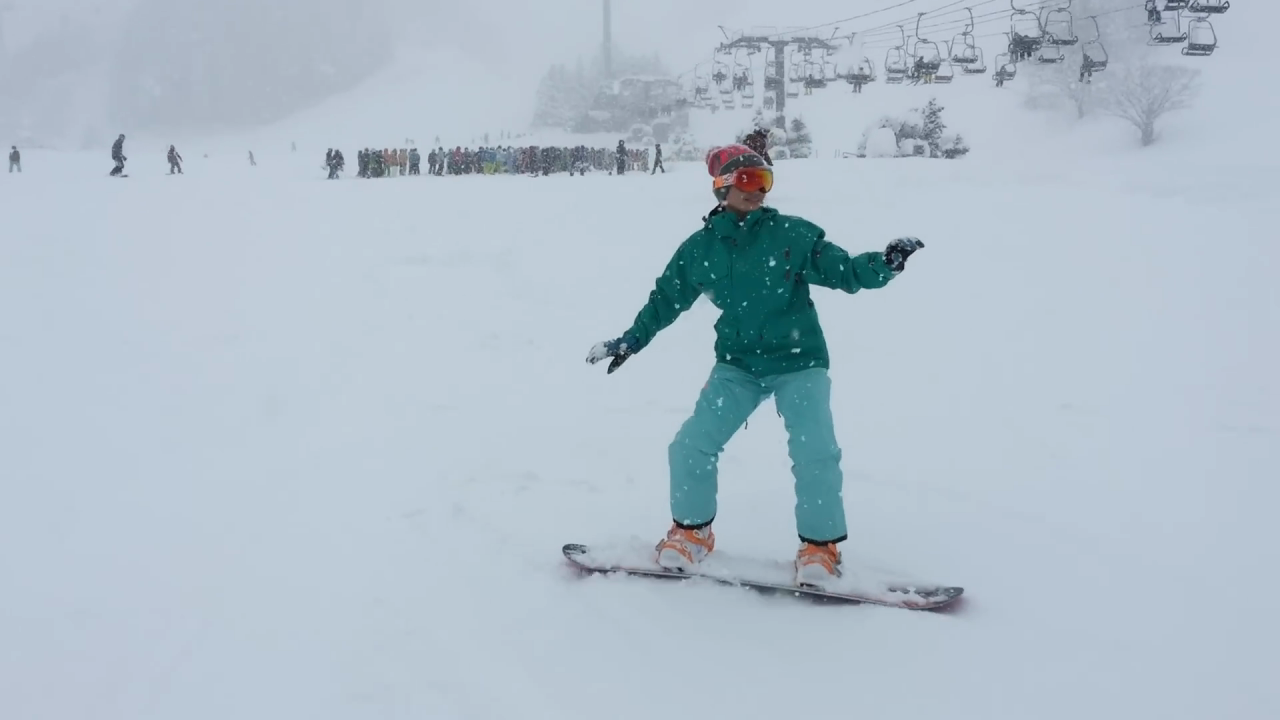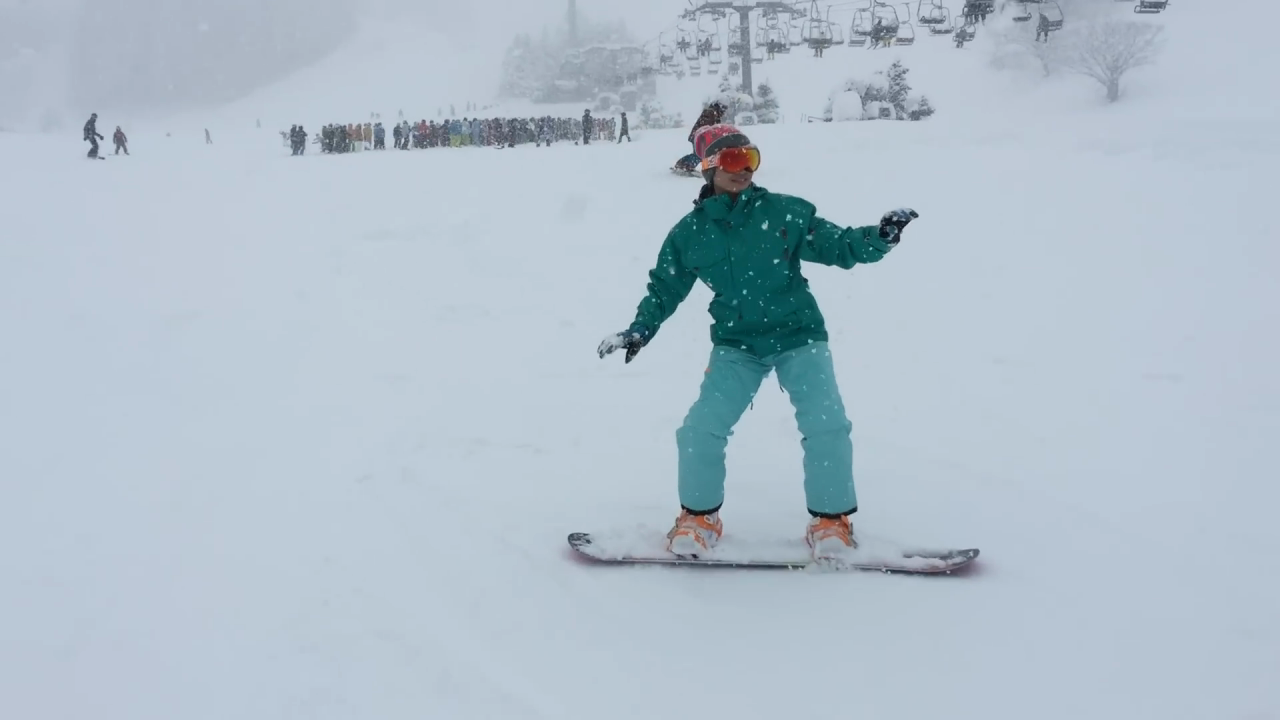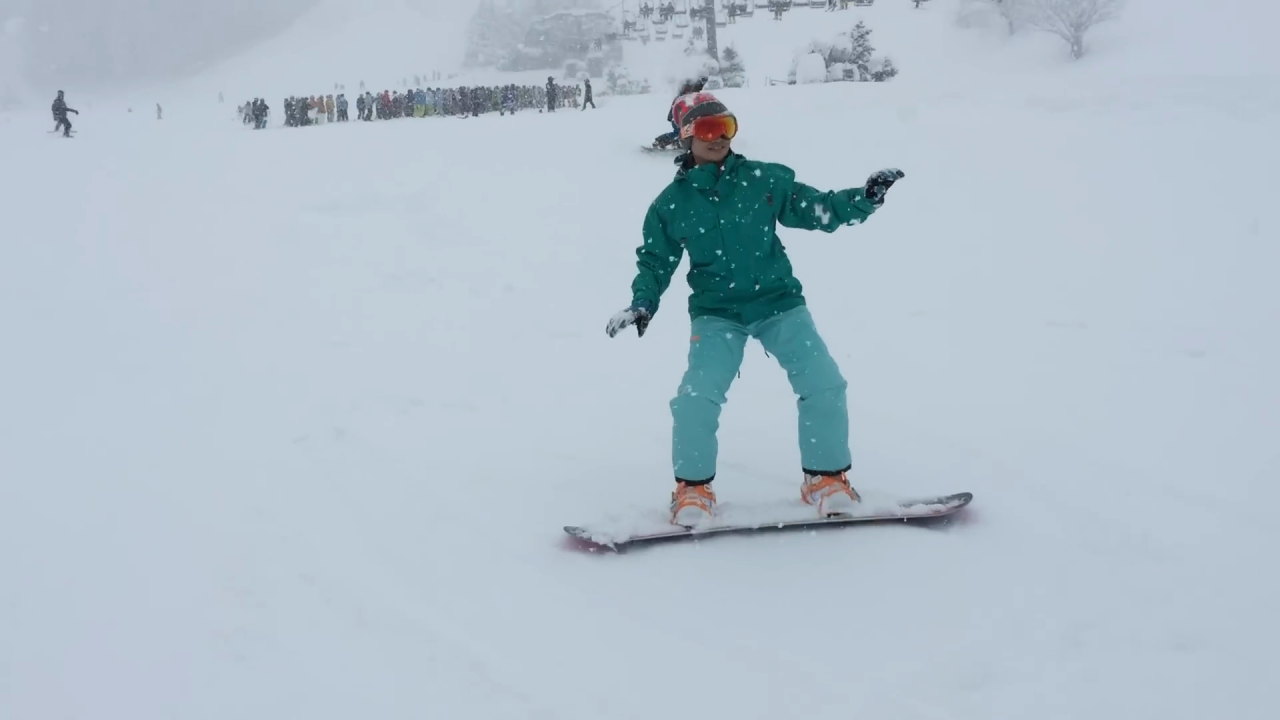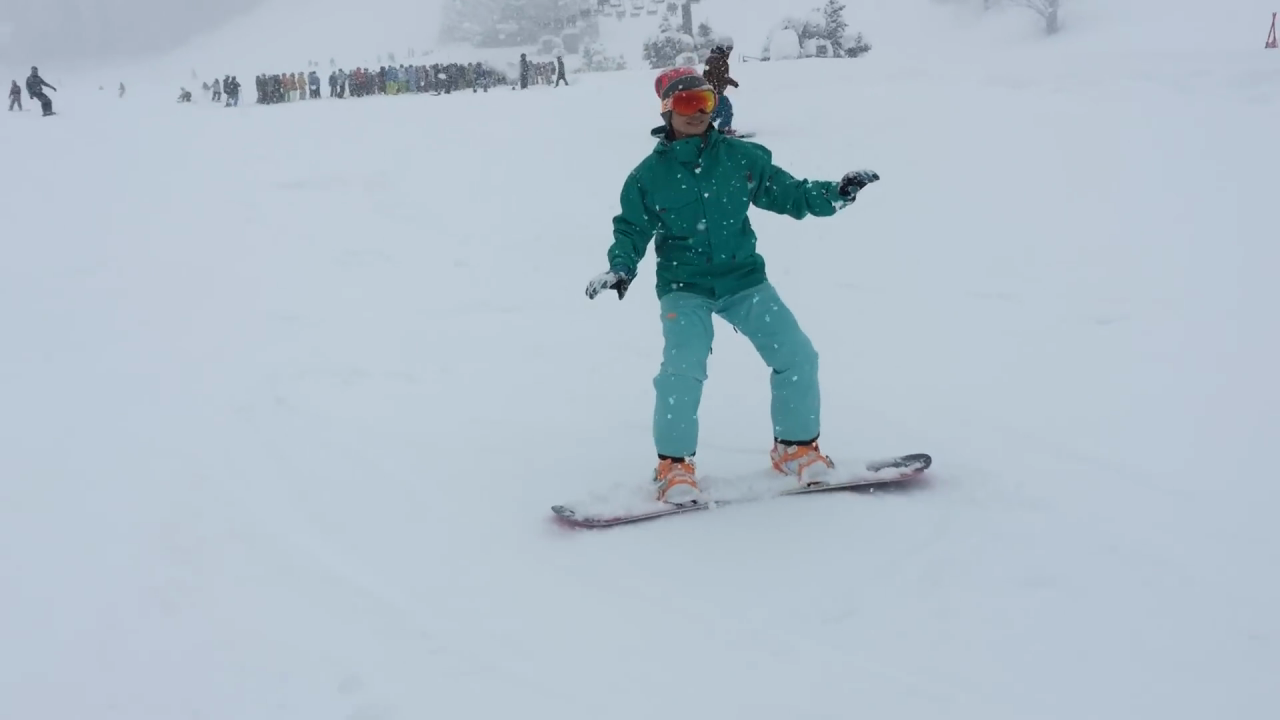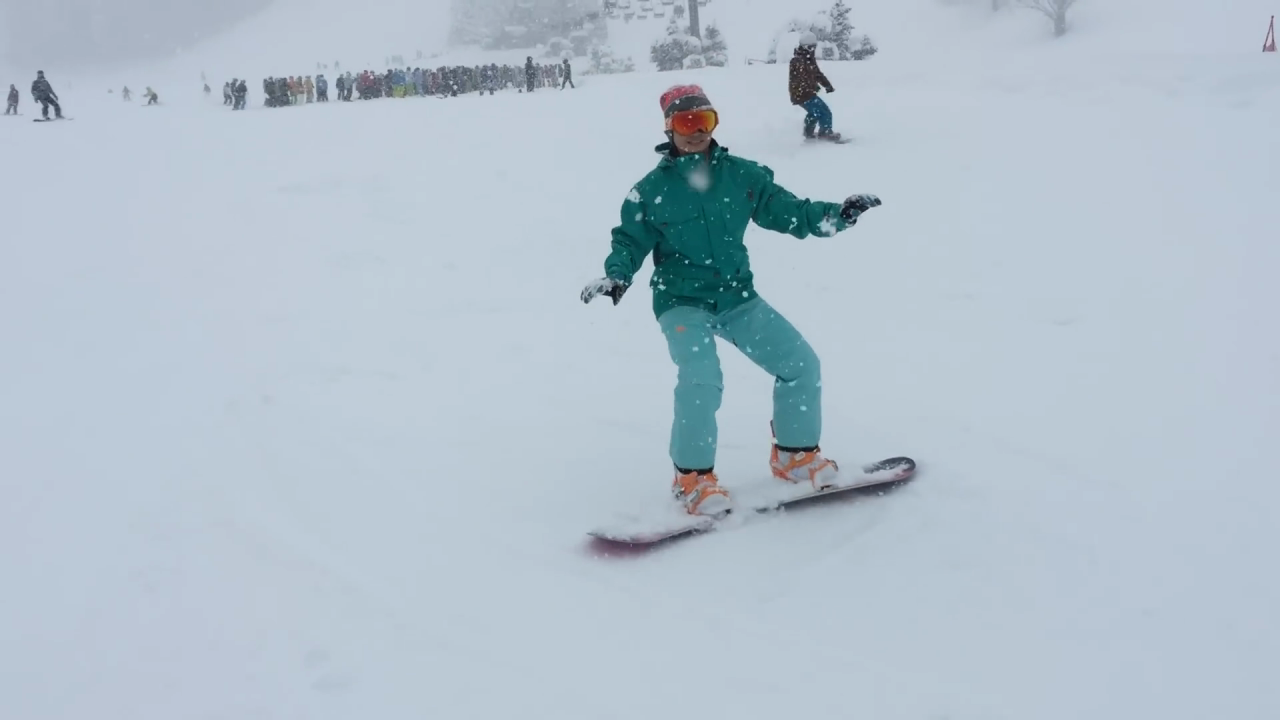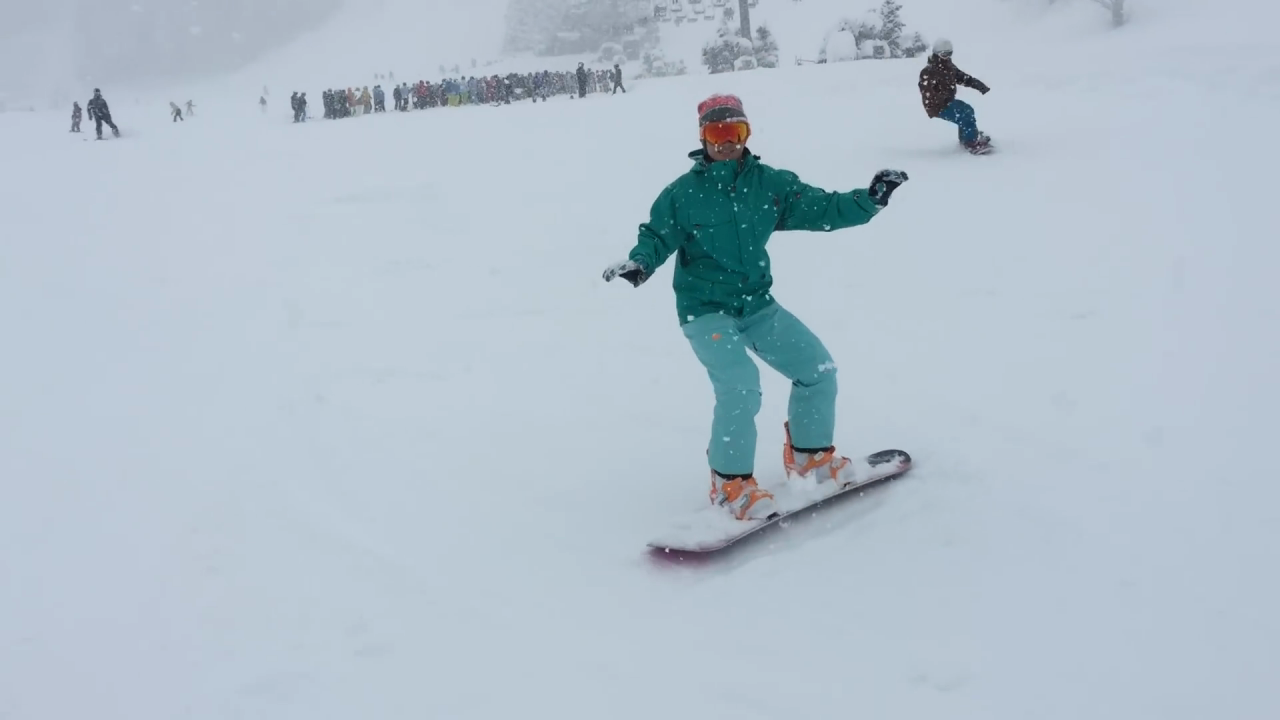
dt=0.4s
person 1, frame 1
left shoulder: (794, 234)
right shoulder: (698, 249)
left elbow: (843, 270)
right elbow: (667, 299)
left wrist: (884, 264)
right wrist: (631, 340)
left hip: (798, 360)
right hip: (737, 364)
left knee: (815, 452)
right knee: (691, 445)
left ankle: (819, 546)
right ankle: (691, 531)
person 1, frame 2
left shoulder: (786, 212)
right shoulder: (689, 233)
left elbow: (837, 246)
right elbow: (665, 288)
left wrist: (880, 237)
right wrist: (641, 329)
left hip: (798, 336)
right hip: (736, 344)
left knee: (826, 424)
right knee: (701, 429)
left ankle: (829, 518)
right ankle: (698, 517)
person 1, frame 3
left shoulder: (765, 179)
right shoulder: (671, 203)
left elbow: (818, 210)
right elbow: (655, 262)
left wrist: (864, 199)
right wrist: (643, 303)
left hip: (779, 302)
right hip: (716, 312)
left knee: (823, 382)
right knee: (697, 396)
left ankle: (825, 477)
right ankle: (693, 487)
person 1, frame 4
left shoulder: (743, 157)
right shoulder: (649, 174)
left elbow: (790, 195)
right elbow: (631, 230)
left wrist: (837, 193)
right wrist: (621, 268)
left hip: (744, 279)
right hip: (684, 288)
left knee: (796, 355)
right knee: (681, 372)
left ankle: (795, 447)
right ankle: (674, 464)
person 1, frame 5
left shoulder: (744, 175)
right shoulder: (651, 190)
left elbow: (789, 213)
right elbow: (630, 241)
left wrist: (838, 214)
right wrist: (616, 276)
left hip: (738, 297)
right hip: (682, 303)
left knee: (800, 363)
right knee: (701, 380)
left ankle: (795, 454)
right ankle: (693, 477)
person 1, frame 6
left shoulder: (771, 184)
right shoulder: (681, 193)
left elbow: (823, 208)
right elbow: (656, 238)
left wrist: (870, 198)
right wrist: (639, 263)
left hip: (757, 304)
right hip: (705, 309)
left knee: (818, 368)
right knee: (739, 385)
left ankle: (809, 455)
right ankle: (731, 481)
